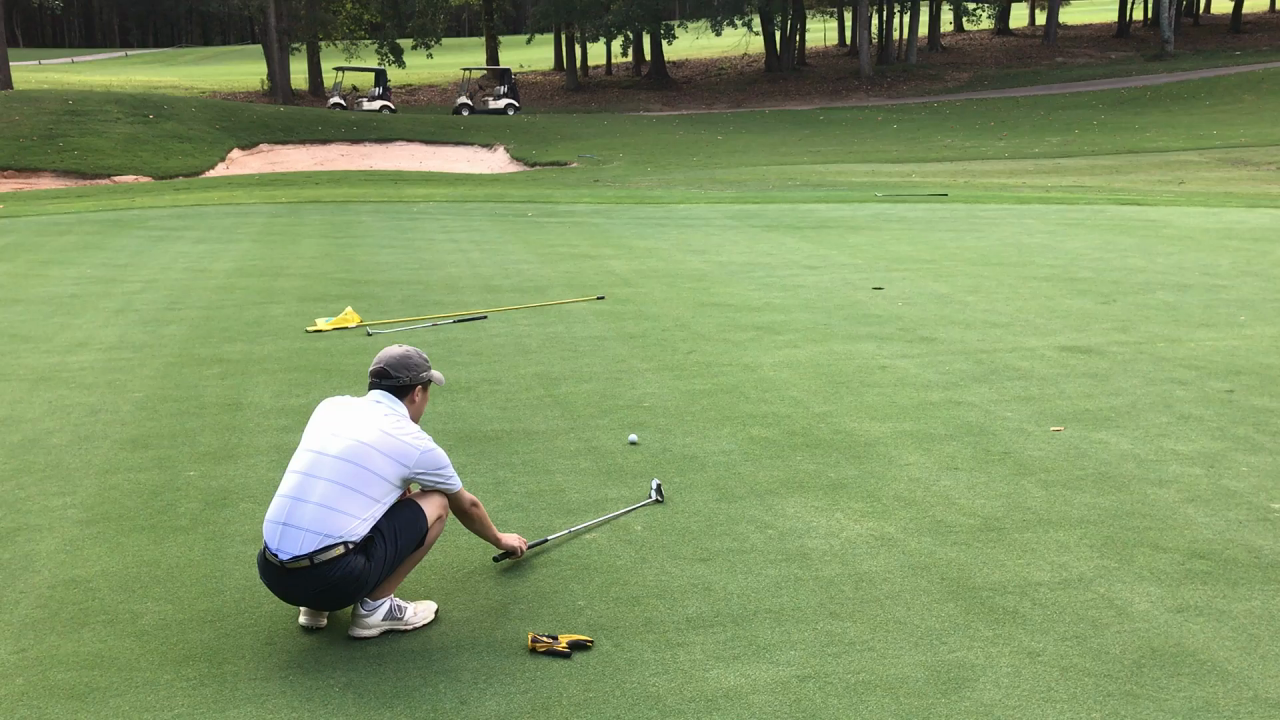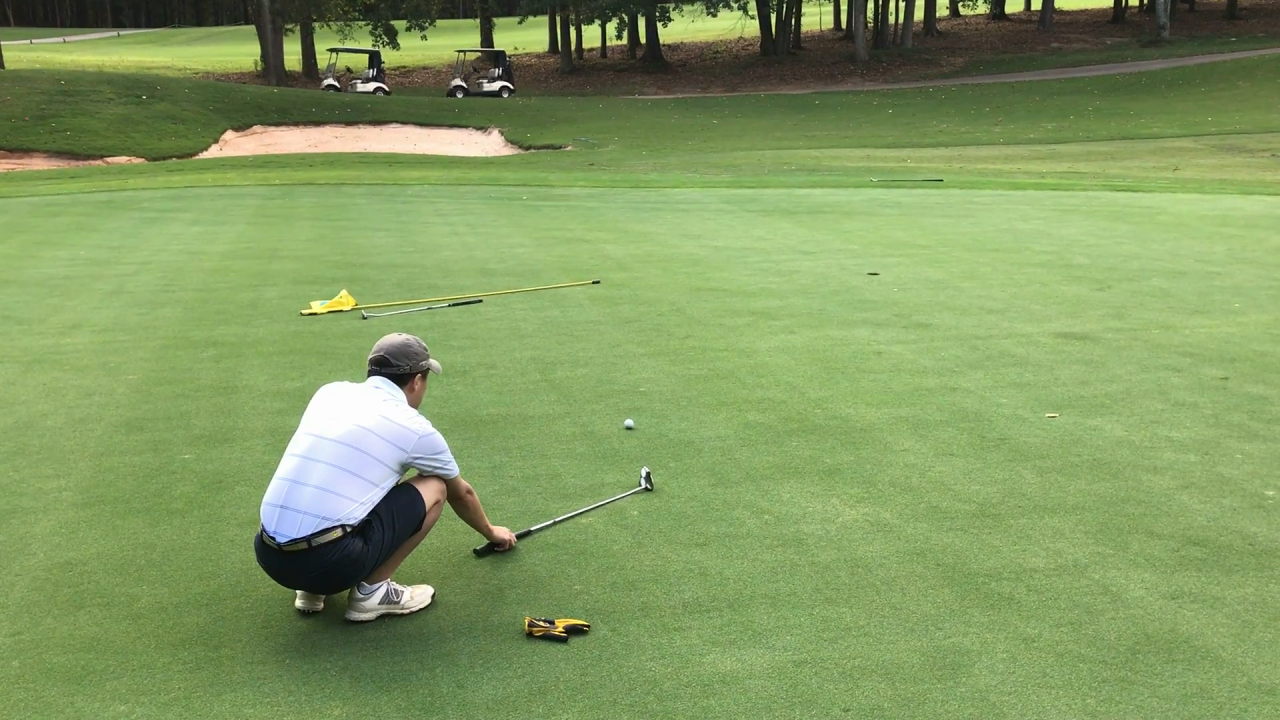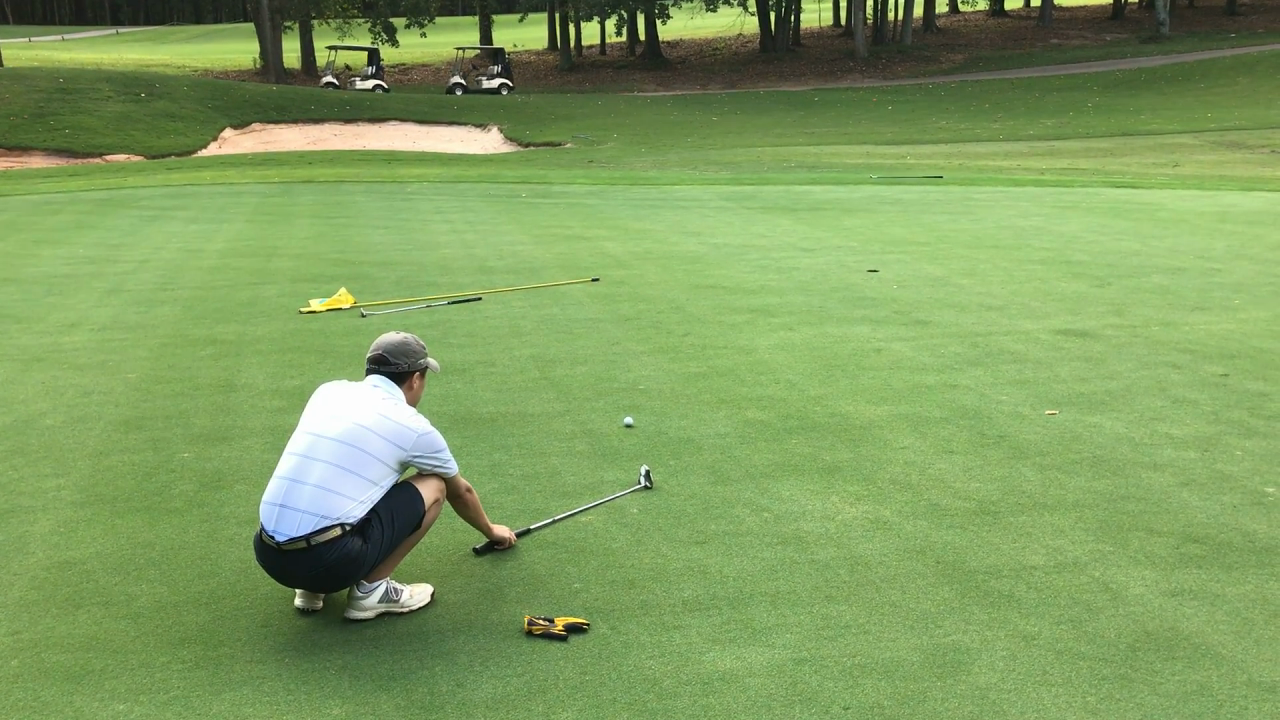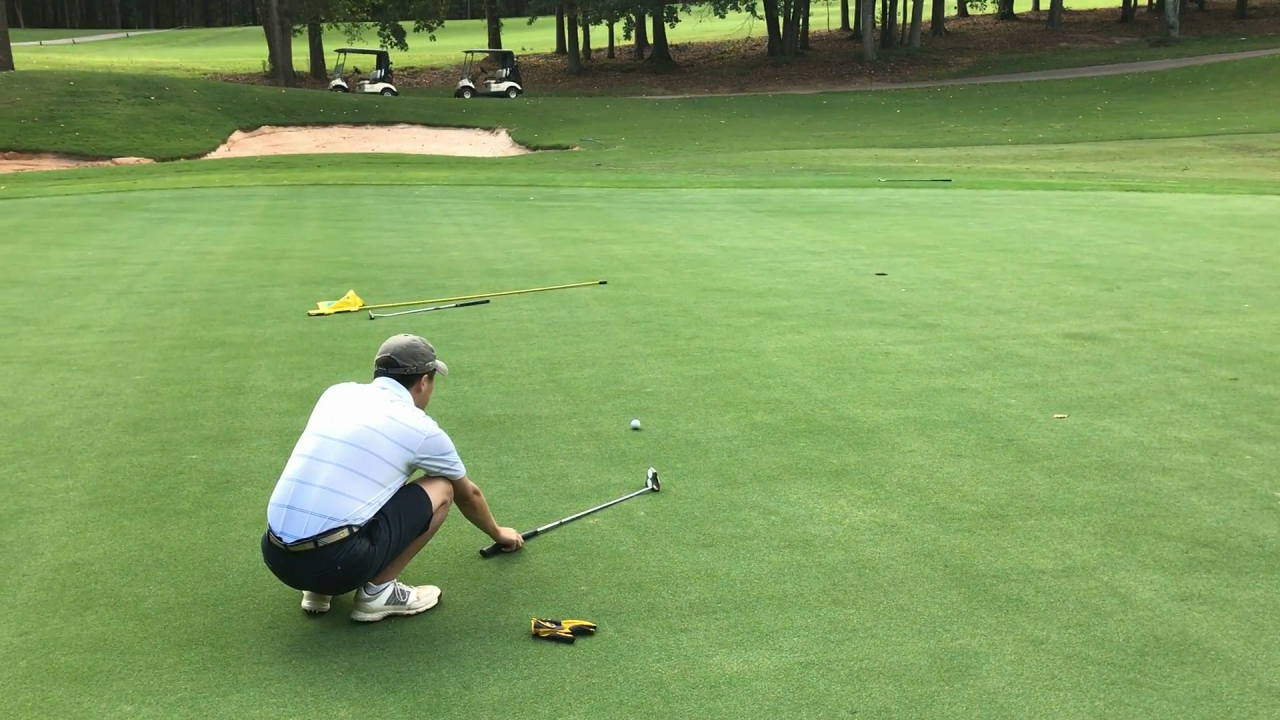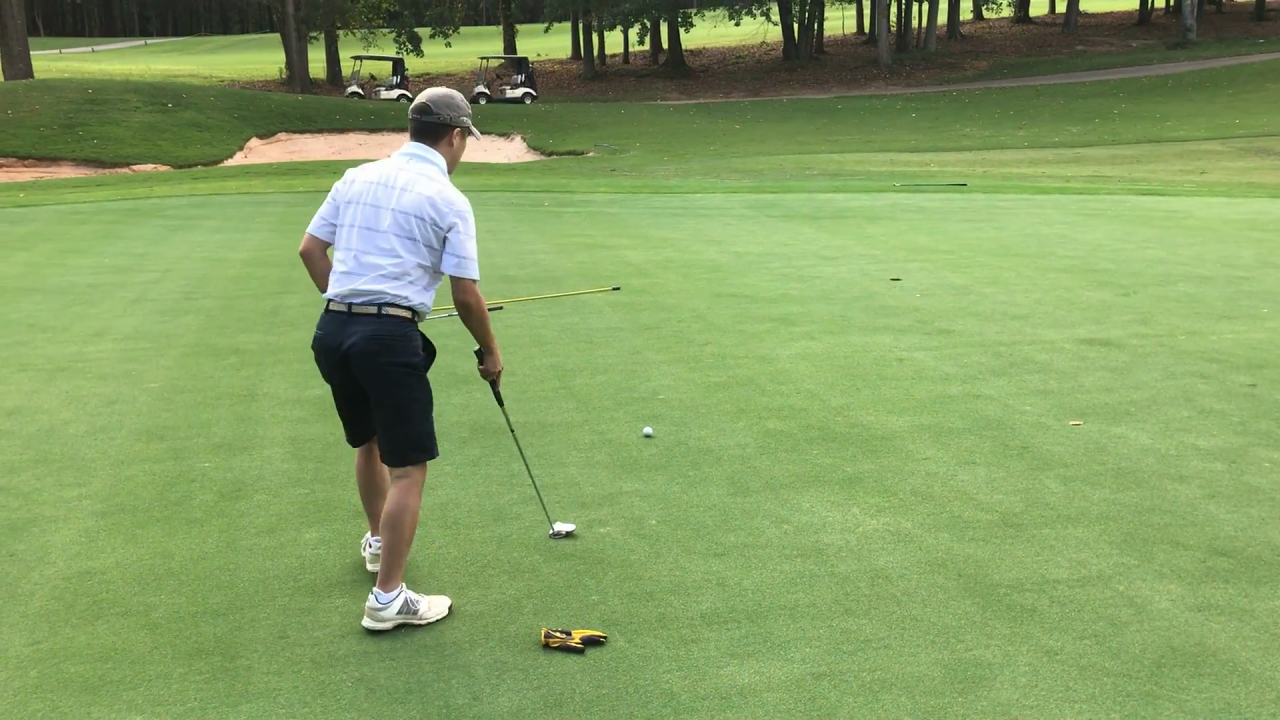
dt=1s
person 1, frame 1
left shoulder: (329, 407)
right shoulder: (414, 443)
right elbow: (466, 507)
right wrist: (499, 539)
left hip: (272, 572)
right hip: (332, 578)
right knee: (436, 503)
left ankle: (315, 605)
right ankle: (374, 608)
person 1, frame 2
left shoulder: (330, 392)
right shoulder: (414, 427)
right elbow: (461, 494)
right wrist: (491, 532)
left hip: (269, 555)
right hip: (328, 560)
right knee: (434, 489)
left ankle: (312, 589)
right ankle: (371, 592)
person 1, frame 3
left shoulder: (328, 391)
right shoulder: (412, 425)
right elbow: (460, 493)
right wrist: (491, 531)
left hip: (268, 554)
right hip: (328, 560)
right knee: (434, 487)
left ankle: (312, 588)
right ankle: (371, 590)
person 1, frame 4
left shoulder: (336, 393)
right shoulder: (420, 428)
right elbow: (468, 495)
right wrist: (498, 533)
left hip: (275, 555)
right hip: (335, 560)
right knee: (441, 489)
left ankle: (319, 587)
right ankle: (377, 592)
person 1, frame 5
left shoulder: (357, 177)
right shoulder: (449, 200)
left elbow: (310, 250)
right elbow: (466, 295)
right wrist: (490, 352)
left hip: (333, 330)
right hip: (391, 335)
left knee: (369, 445)
right knee: (407, 467)
left ankle: (377, 539)
right ankle: (388, 599)
